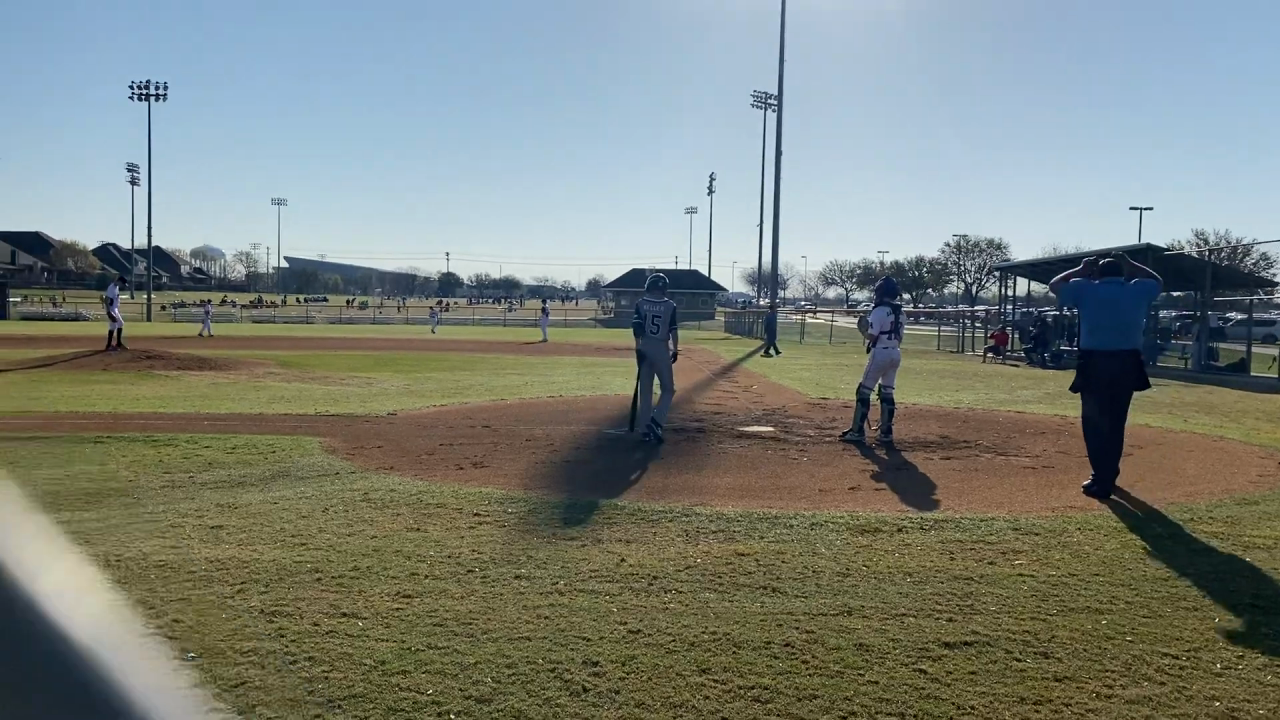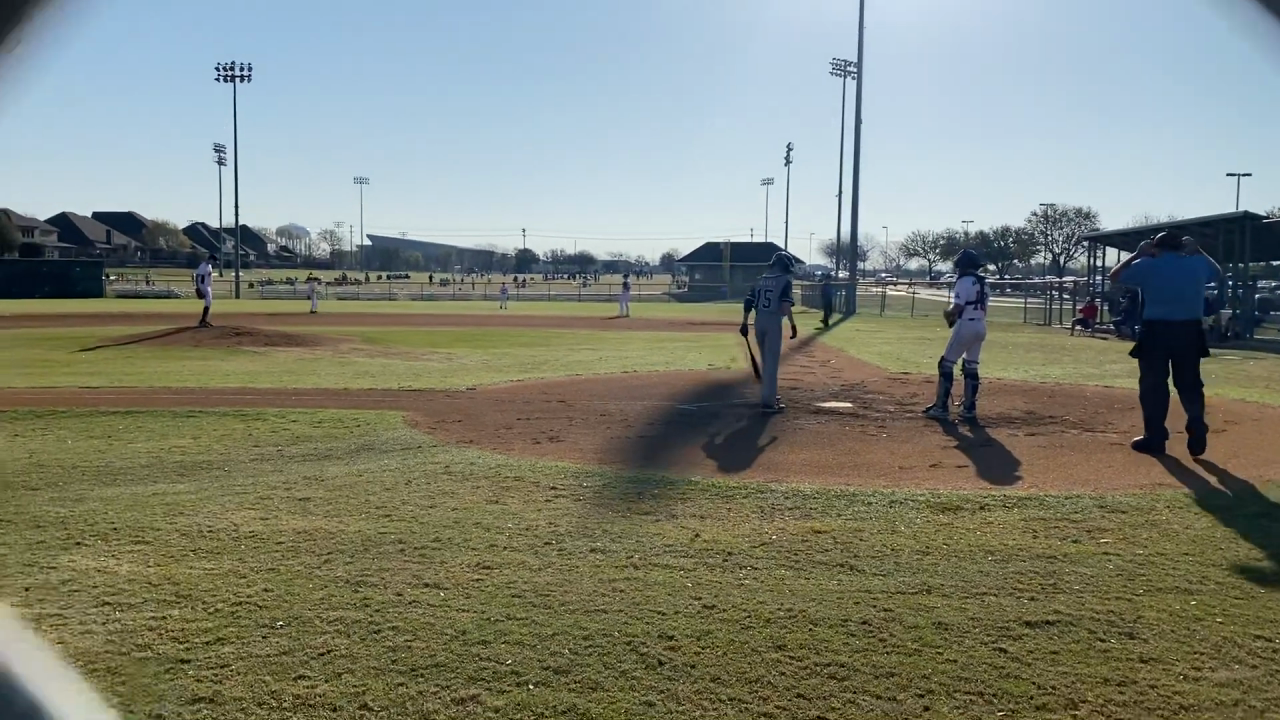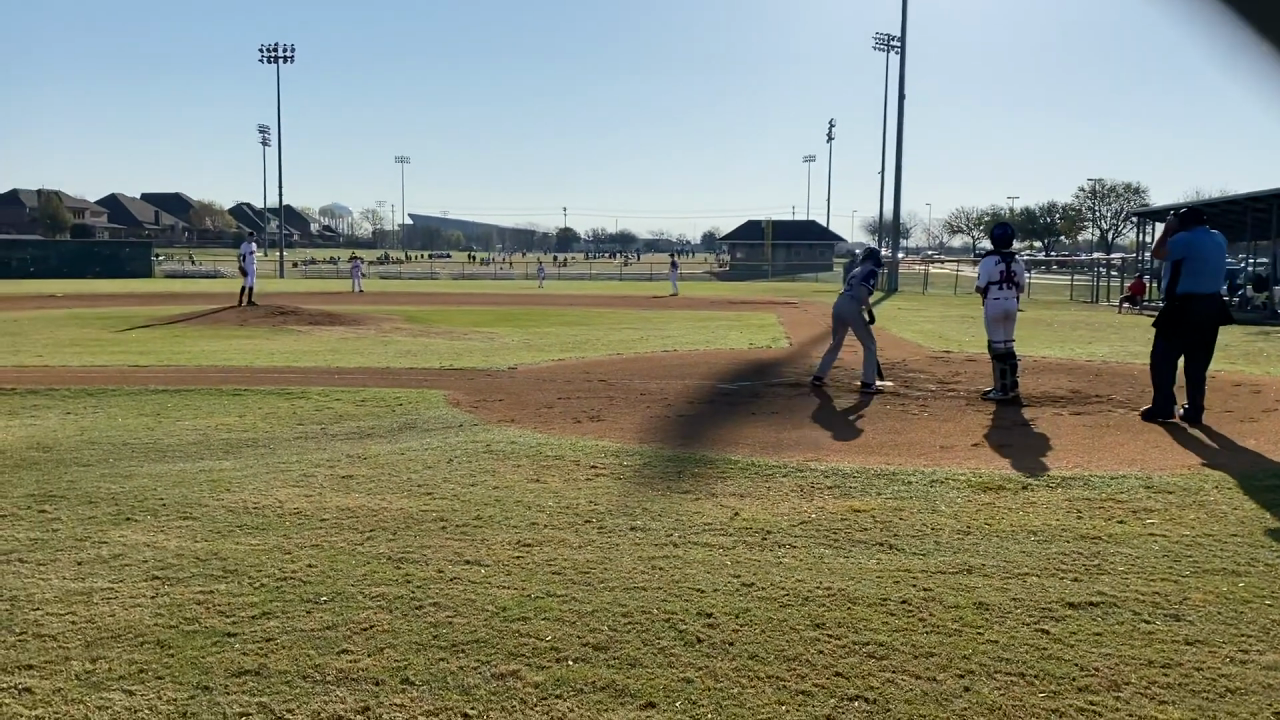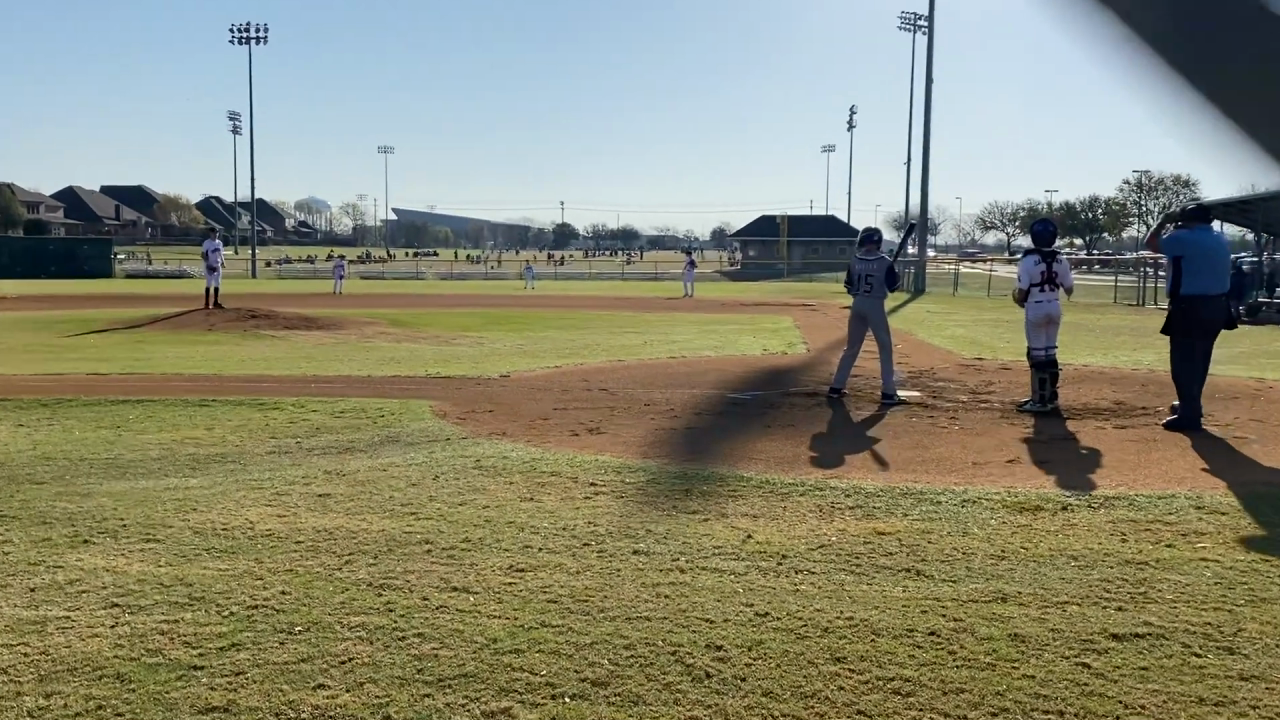
dt=1s
person 1, frame 1
left shoulder: (1086, 289)
right shoulder: (1138, 291)
left elbow: (1054, 285)
right elbow: (1158, 282)
left wrist: (1082, 270)
right wrist: (1130, 264)
left hip: (1095, 365)
right hip: (1128, 364)
left knee: (1095, 422)
right knee: (1116, 421)
left ankle: (1101, 481)
right ankle: (1109, 475)
person 1, frame 2
left shoulder: (1148, 265)
right shoulder: (1198, 264)
left elbow: (1115, 277)
right elbow: (1216, 273)
left wrist: (1138, 255)
right wrist: (1197, 251)
left hip: (1156, 333)
right hip: (1189, 333)
left knee: (1153, 387)
right knee: (1190, 386)
left ankle: (1155, 438)
right ankle: (1197, 435)
person 1, frame 3
left shoulder: (1186, 239)
right shoulder: (1218, 239)
left elbow: (1158, 253)
left wrist: (1168, 230)
left hip: (1184, 307)
right hip: (1211, 306)
left knee: (1163, 357)
right knee: (1198, 362)
left ankle: (1163, 406)
right ankle: (1193, 410)
person 1, frame 4
left shoulder: (1185, 238)
right shoulder: (1221, 239)
left elbow: (1151, 244)
left wrist: (1164, 221)
right wrist: (1176, 229)
left hip: (1189, 309)
right hip: (1216, 307)
left knee: (1184, 363)
right knee: (1198, 362)
left ankle: (1189, 416)
right ankle: (1189, 408)
person 2, frame 1
left shoulder: (879, 311)
right shoulder: (900, 313)
left elbow: (872, 336)
right elbow: (899, 338)
left hip: (880, 354)
right hip: (895, 354)
left knee: (864, 391)
right knee: (887, 392)
left ankle: (857, 432)
right ankle: (886, 432)
person 2, frame 2
left shoulder: (964, 281)
right shoulder: (983, 284)
left elbow: (958, 307)
right elbow: (983, 310)
left wrist: (948, 313)
left hip: (966, 326)
right hip: (980, 326)
left knee: (946, 363)
right knee: (971, 366)
left ankle: (941, 406)
right ankle: (969, 408)
person 2, frame 3
left shoulder: (988, 260)
right shoulder: (1017, 262)
left elbow: (979, 288)
right elbow: (1020, 288)
left wrist: (987, 289)
left hip: (994, 305)
right hip: (1011, 304)
left knee: (997, 346)
right knee: (1008, 345)
left ankle: (1001, 389)
right ankle: (1012, 386)
person 2, frame 4
left shoulder: (1028, 260)
right shoulder: (1061, 260)
left elbow: (1021, 292)
right elbow: (1069, 290)
left wrist: (1019, 300)
left hip: (1035, 309)
right hip: (1054, 308)
left knee: (1037, 354)
right knee: (1050, 352)
left ankle: (1039, 401)
right ankle: (1051, 397)
person 3, frame 1
left shoulder: (641, 304)
right shoulder: (669, 305)
left elbow: (636, 327)
right elbow: (674, 330)
left wrist: (638, 349)
right wrist: (675, 351)
left hip: (644, 348)
right hip: (661, 349)
left knee: (645, 391)
right knee: (667, 389)
left ankle: (645, 431)
right ankle: (656, 421)
person 3, frame 2
left shoulder: (761, 280)
right shoulder: (785, 281)
left elbow: (748, 302)
right elbow: (785, 305)
left wrist: (745, 323)
right wrist: (793, 324)
left hip: (759, 321)
right hip: (773, 321)
left knee: (766, 361)
right knee: (771, 363)
left ankle: (769, 397)
right ankle: (768, 402)
person 3, frame 3
left shoulder: (855, 270)
right shoulder: (872, 271)
right elbow: (863, 291)
left wrist: (863, 314)
right wrist: (869, 311)
left hip: (838, 304)
right hip: (852, 307)
left knee: (836, 343)
right knee: (869, 344)
left ankle: (819, 377)
right ankle: (868, 383)
person 3, frame 4
left shoulder: (854, 261)
right shoulder: (885, 262)
left elbow: (849, 288)
right elbow: (893, 287)
left hip: (857, 305)
right hip: (875, 306)
left knee: (851, 348)
right knee: (885, 349)
left ankle: (836, 387)
right ankle: (888, 392)
